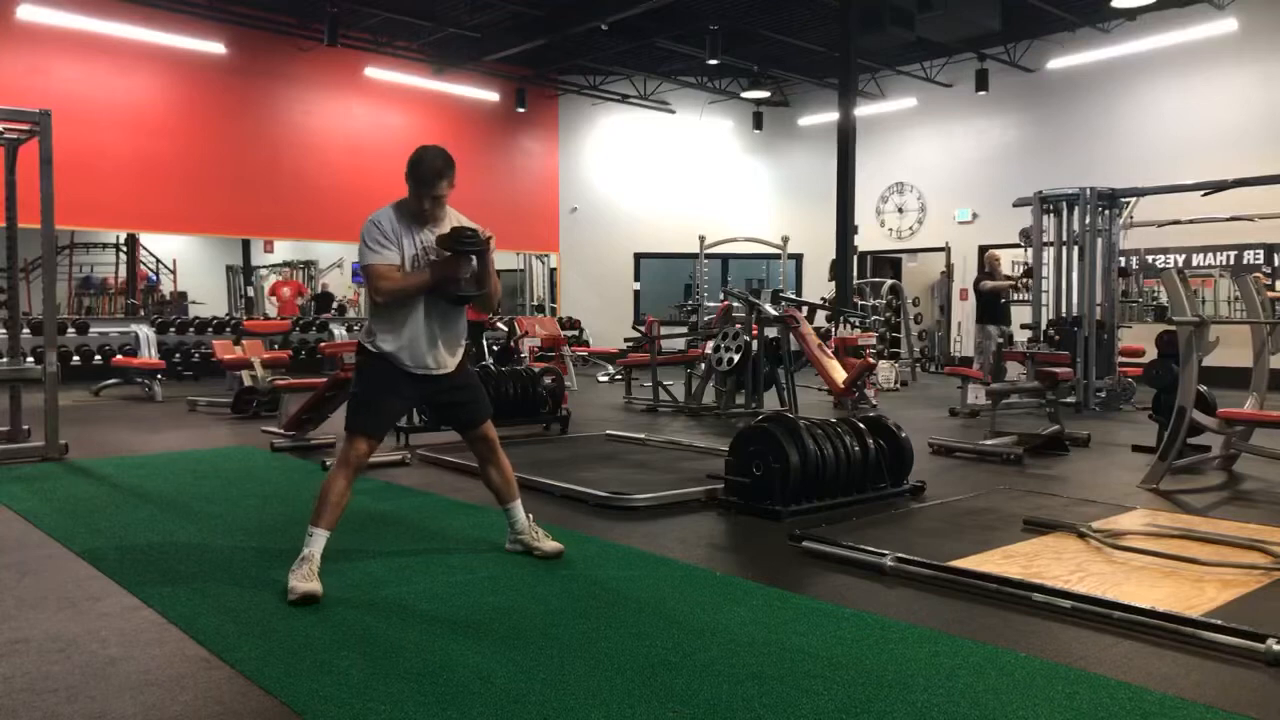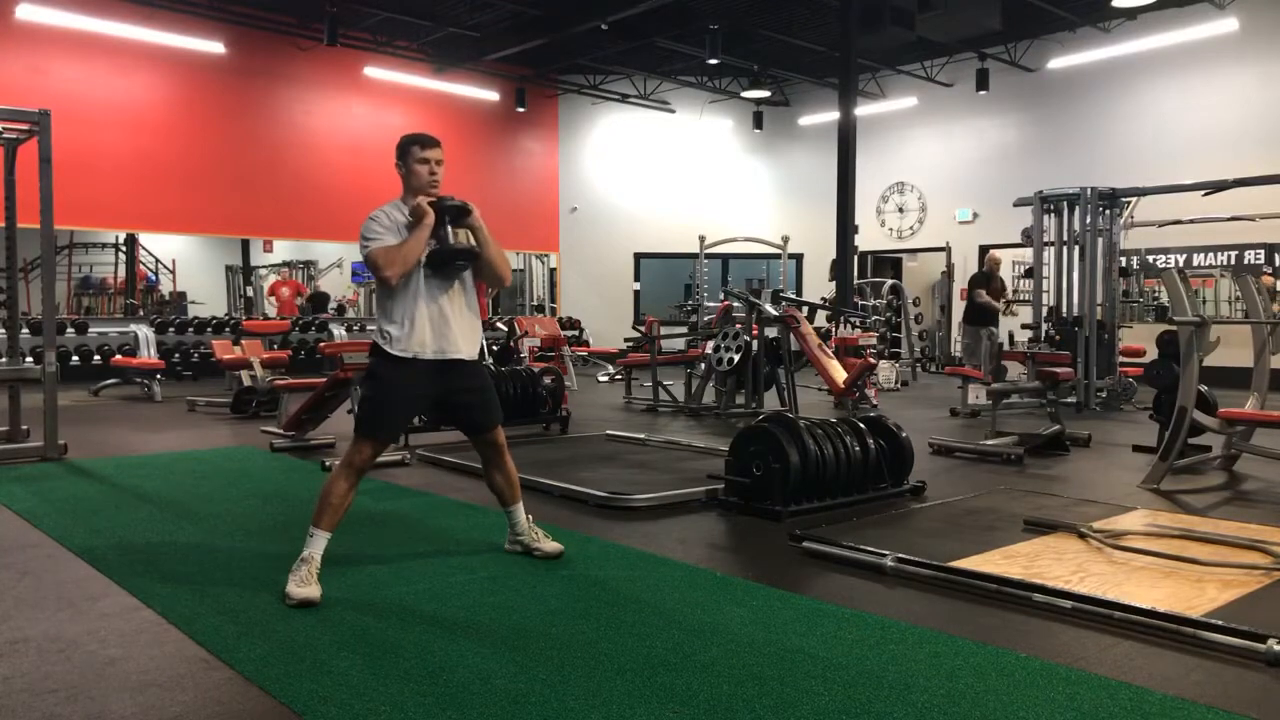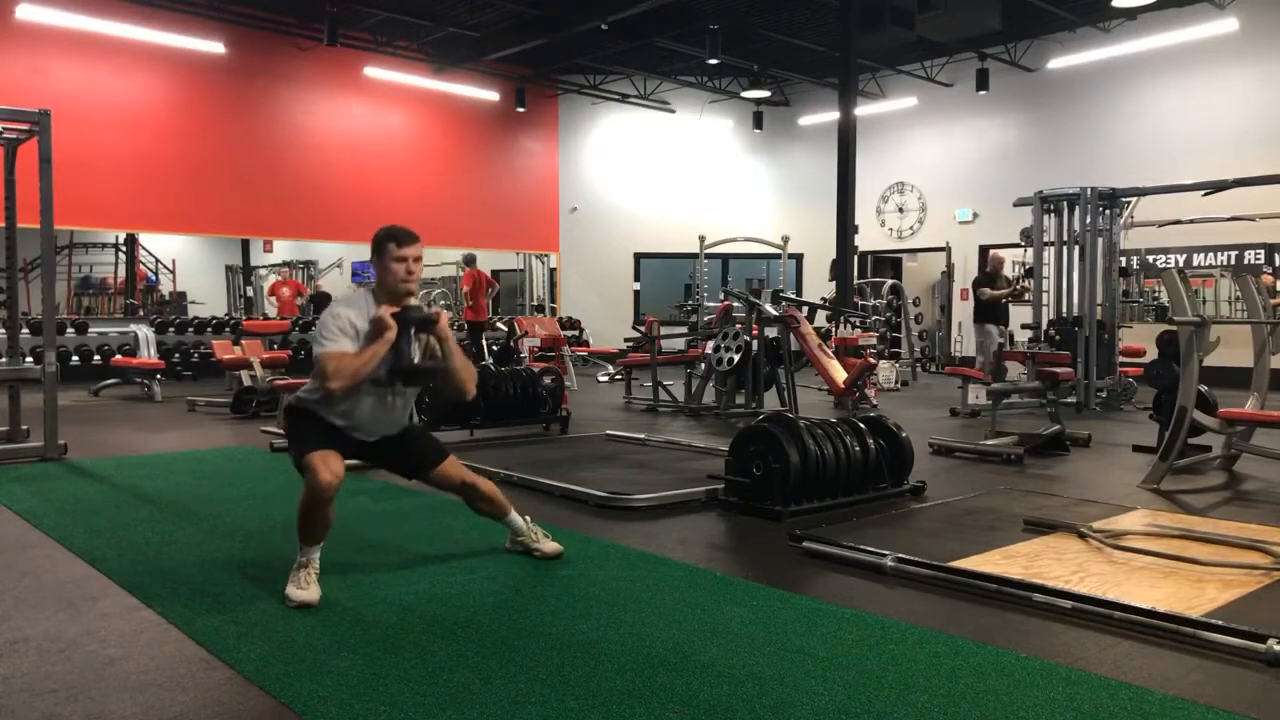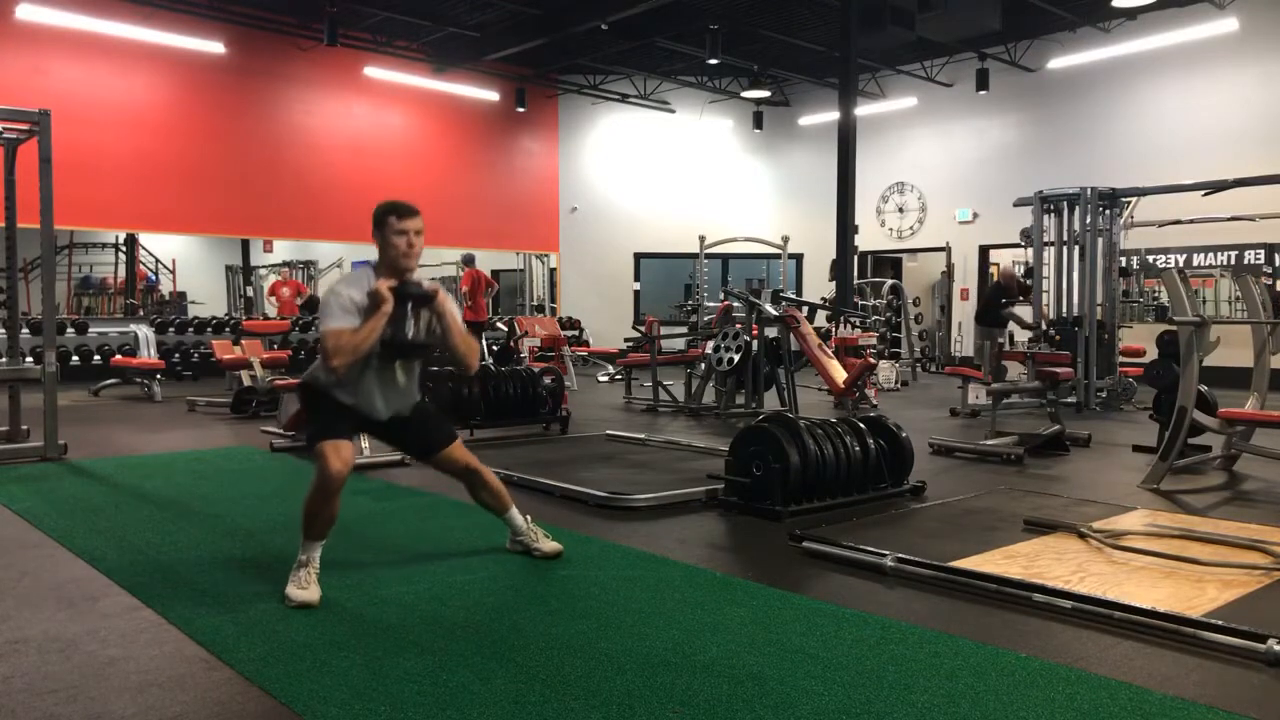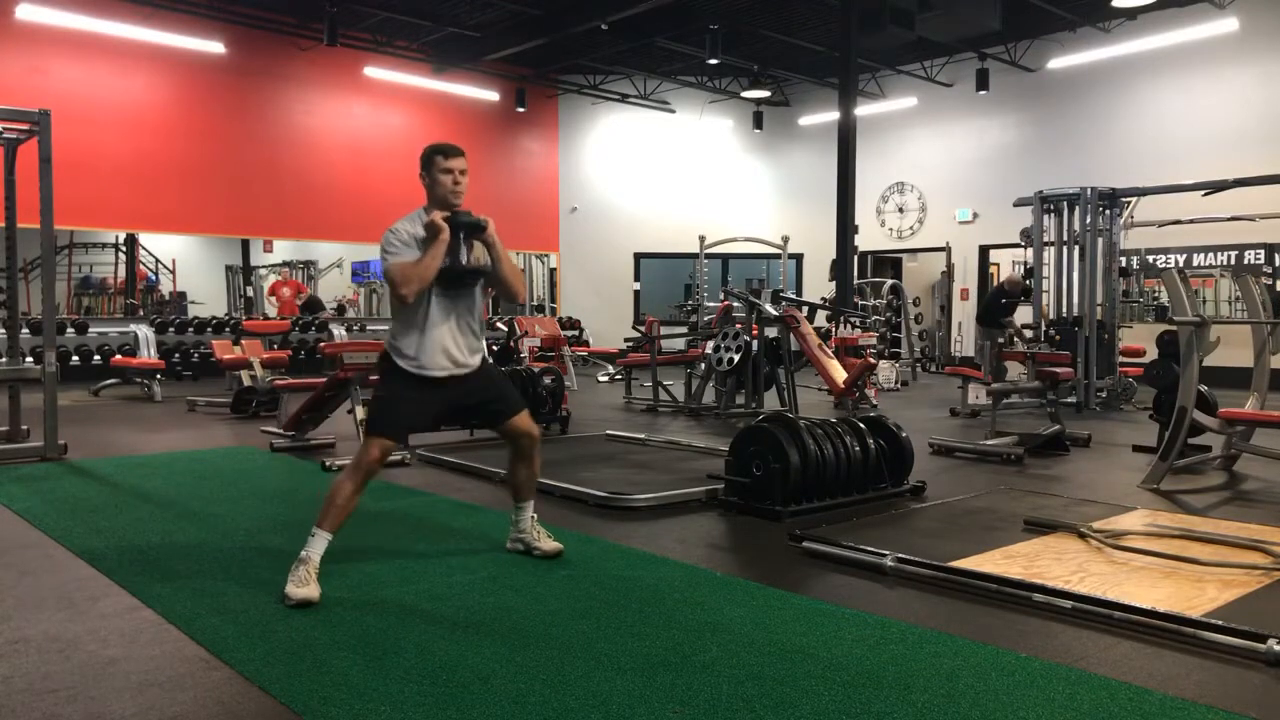
dt=1s
person 1, frame 1
left shoulder: (465, 230)
right shoulder: (382, 224)
left elbow: (488, 304)
right elbow: (381, 291)
left wrist: (485, 258)
right wrist: (440, 271)
left hip: (447, 360)
right hip: (388, 360)
left knee: (487, 440)
right knee: (353, 454)
left ankle: (522, 530)
right ankle: (309, 557)
person 1, frame 2
left shoulder: (460, 222)
right shoulder: (383, 220)
left elbow: (501, 278)
right elbow: (390, 272)
left wrist: (477, 226)
right wrist: (423, 225)
left hip: (461, 357)
right hip: (402, 359)
left knee: (495, 444)
right knee: (359, 457)
left ankle: (521, 531)
right ankle: (309, 558)
person 1, frame 3
right shoulder: (344, 315)
left elbow: (466, 391)
right elbow: (334, 383)
left wrist: (445, 339)
right wrist: (384, 337)
left hip: (388, 427)
right hip: (321, 419)
left knee: (463, 479)
right knee: (326, 479)
left ankle: (521, 532)
right ankle: (306, 564)
person 1, frame 4
left shoulder: (432, 294)
right shoulder: (347, 292)
left elbow: (470, 363)
right elbow: (337, 362)
left wrist: (443, 312)
right wrist: (382, 311)
left hip: (400, 400)
right hip: (337, 397)
left knee: (466, 465)
right knee: (334, 469)
left ankle: (522, 531)
right ankle: (307, 563)
person 1, frame 5
left shoulder: (479, 232)
right shoulder: (404, 233)
left elbow: (517, 295)
right elbow: (405, 291)
left wrist: (491, 242)
right wrist: (438, 240)
left hip: (469, 367)
right hip: (412, 370)
left knee: (526, 435)
right knee: (368, 459)
left ankle: (523, 529)
right ankle: (308, 560)
